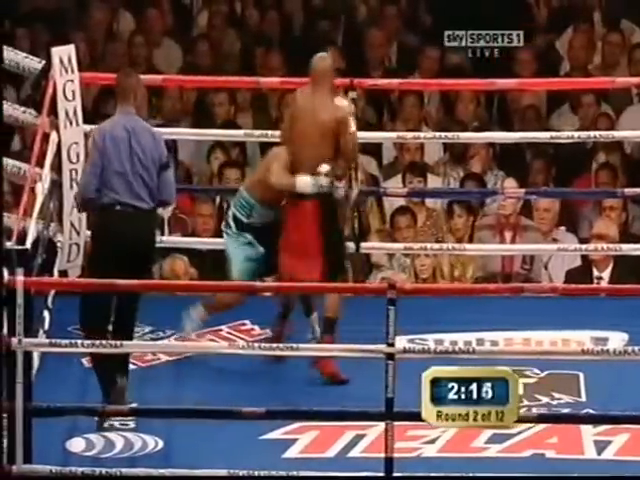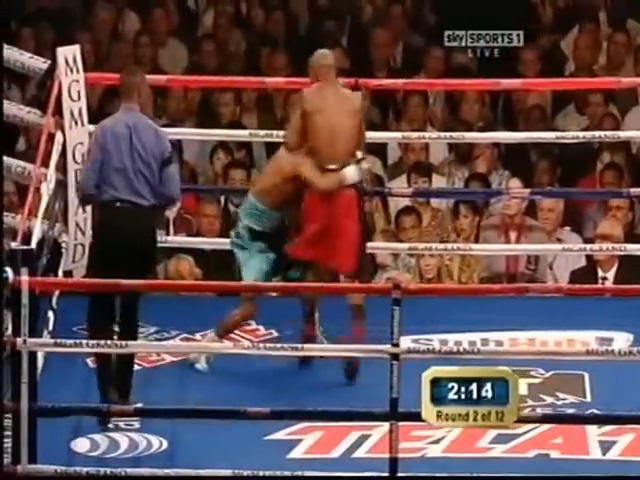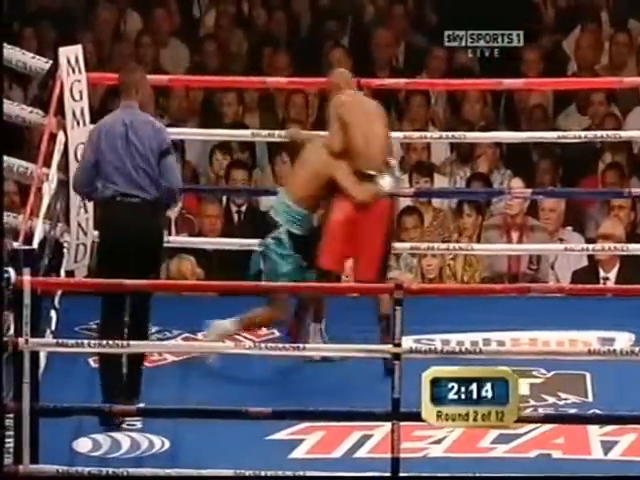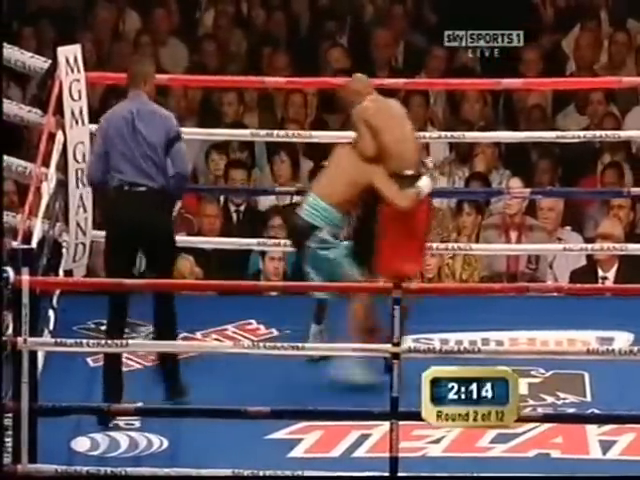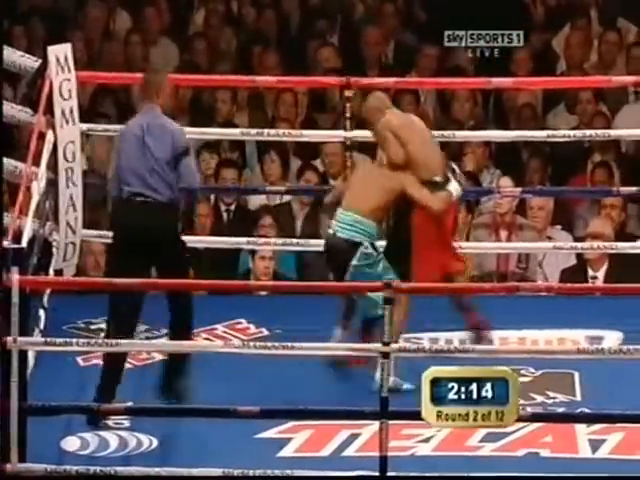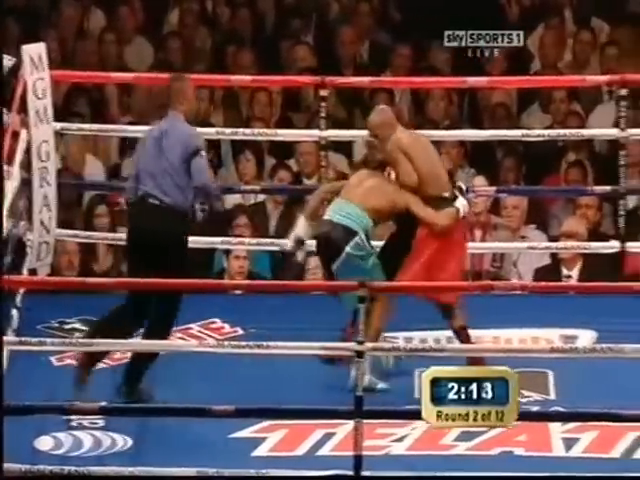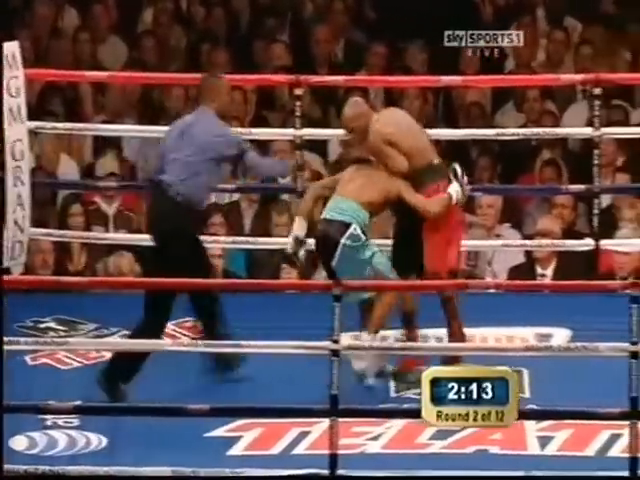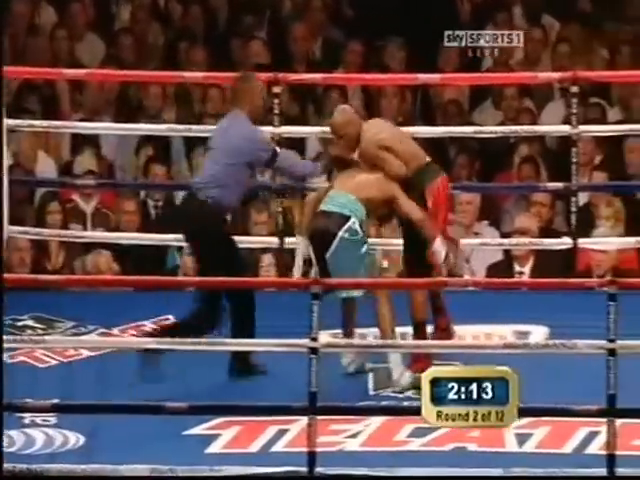
dt=0.2s
person 1, frame 1
left shoulder: (103, 133)
right shoulder: (153, 137)
left elbow: (87, 191)
right elbow: (167, 196)
left wrist: (88, 206)
left hip: (110, 224)
right hip: (143, 227)
left knee: (94, 312)
right knee: (126, 313)
left ankle: (112, 383)
right ankle: (117, 382)
person 1, frame 2
left shoulder: (104, 130)
right shoulder: (157, 133)
left elbow: (86, 187)
right elbow: (172, 193)
left wrist: (95, 200)
left hip: (111, 222)
right hip: (143, 225)
left knee: (101, 312)
right knee: (130, 311)
left ankle: (110, 390)
right ankle: (122, 392)
person 1, frame 3
left shoulder: (102, 128)
right shoulder: (156, 129)
left elbow: (81, 183)
right elbow: (173, 185)
left hip: (114, 219)
right hip: (147, 221)
left knee: (112, 313)
right knee: (140, 308)
left ankle: (114, 401)
right ankle: (130, 392)
person 1, frame 4
left shoulder: (109, 120)
right shoulder: (164, 118)
left elbow: (95, 176)
right elbow: (182, 171)
right wrist: (169, 197)
left hip: (120, 208)
right hip: (155, 208)
left knee: (118, 304)
right knee: (164, 298)
left ankle: (112, 399)
right ankle: (171, 382)
person 1, frame 5
left shoulder: (126, 132)
right shoulder: (173, 131)
left elbow: (115, 185)
right elbow: (191, 184)
right wrist: (181, 211)
left hip: (128, 216)
right hip: (162, 219)
left knee: (122, 311)
right knee: (180, 302)
left ankle: (104, 399)
right ankle: (171, 381)
person 1, frame 6
left shoulder: (149, 136)
right shoulder: (189, 135)
left elbow: (132, 189)
right elbow: (204, 184)
right wrist: (215, 198)
left hip: (140, 218)
right hip: (169, 224)
left knee: (138, 302)
right knee: (166, 305)
left ankle: (90, 353)
right ankle: (132, 380)
person 1, frame 7
left shoulder: (179, 126)
right shoulder: (221, 133)
left elbow: (157, 171)
right elbow: (257, 166)
right wrist: (290, 167)
left hip: (161, 206)
right hip: (180, 215)
left knee: (202, 280)
right knee: (161, 302)
left ankle: (221, 352)
right ankle: (116, 372)
person 1, frame 8
left shoulder: (226, 128)
right shoulder: (249, 136)
right elbow: (291, 167)
right wrist: (325, 168)
left hip: (196, 209)
right hip: (205, 217)
left knee: (239, 284)
right knee: (210, 307)
left ankle: (241, 359)
right ankle: (161, 339)
person 2, frame 1
left shoulder: (297, 100)
right shoulder: (339, 112)
left elbow: (286, 138)
right elbow: (349, 157)
left hip: (296, 193)
right hip: (321, 195)
left knee: (296, 270)
right knee: (334, 277)
right ankle: (324, 353)
person 2, frame 2
left shoulder: (306, 98)
right shoulder: (355, 100)
left elbow: (291, 143)
right elbow: (360, 146)
right hip: (349, 186)
left knee: (317, 265)
right knee: (354, 270)
left ankle: (308, 332)
right ankle: (355, 337)
person 2, frame 3
left shoulder: (339, 104)
right shoulder: (376, 108)
left elbow: (336, 147)
right elbow: (383, 150)
right hip: (382, 192)
left knee: (327, 268)
right knee: (376, 275)
right ankle: (387, 346)
person 2, frame 4
left shoulder: (361, 111)
right shoulder: (396, 106)
left elbow: (368, 151)
right elbow: (409, 148)
left wrist: (358, 143)
right hip: (417, 187)
left knee: (367, 267)
right knee: (405, 270)
left ankle: (371, 334)
person 2, frame 5
left shoulder: (385, 123)
right shoulder: (413, 120)
right elbow: (422, 155)
right hip: (444, 192)
left knee: (402, 275)
right knee: (442, 264)
right ankle: (471, 318)
person 2, frame 6
left shoulder: (392, 145)
right shoulder: (416, 137)
left elbow: (410, 180)
right elbow: (427, 176)
left wrist: (392, 176)
right hip: (448, 211)
left knee: (384, 278)
right knee: (443, 292)
person 2, frame 7
left shoulder: (374, 137)
right shoulder: (394, 113)
left elbow: (402, 167)
right elbow: (420, 141)
left hip: (426, 187)
right hip: (442, 180)
left knee: (405, 268)
right knee: (439, 267)
left ankle: (411, 341)
right ankle: (455, 333)
person 2, frame 8
left shoulder: (367, 145)
right shoulder: (377, 125)
left elbow: (399, 171)
left hip: (423, 188)
right hip: (433, 181)
left knee: (416, 271)
right knee: (424, 264)
left ankle: (421, 351)
right ankle: (441, 323)
person 3, frame 1
left shoulder: (291, 158)
right shoulder: (281, 156)
right elbow: (276, 181)
right wrist: (311, 183)
left hip: (267, 221)
right hip: (242, 224)
right knee: (237, 294)
right ankle: (199, 314)
person 3, frame 2
left shoulder: (292, 153)
right shoulder: (299, 159)
right elbow: (323, 184)
right wrist: (354, 172)
left hip: (273, 225)
right hip: (253, 232)
right knee: (250, 307)
person 3, frame 3
left shoulder: (315, 147)
right shoulder: (336, 164)
right elbow: (360, 196)
right wrist: (385, 184)
left hip: (293, 229)
right hip: (284, 233)
right knee: (277, 313)
right ankle: (222, 329)
person 3, frame 4
left shoulder: (343, 151)
right shoulder: (375, 170)
right elbow: (404, 203)
right wrist: (425, 184)
left hip: (307, 224)
right hip: (317, 232)
left knee: (331, 286)
right knee: (361, 290)
right ankle: (352, 361)
person 3, frame 5
left shoulder: (362, 168)
right shoulder: (403, 177)
left elbow: (331, 198)
right elbow: (436, 205)
right wrist: (453, 188)
left hip: (335, 242)
right hip: (356, 247)
left knee: (364, 295)
right ankle: (384, 374)
person 3, frame 6
left shoulder: (364, 174)
right shoulder: (404, 196)
left elbow: (321, 193)
right elbow: (440, 222)
left wrist: (301, 230)
right wrist: (461, 205)
left hip: (326, 231)
right hip: (348, 236)
right knee: (382, 296)
person 3, frame 7
left shoulder: (355, 169)
right shoulder: (395, 183)
left elbow: (315, 190)
right elbow: (432, 209)
left wrist: (299, 228)
right wrist: (455, 190)
left hip: (323, 232)
right hip: (346, 232)
left knee: (368, 290)
right knee: (392, 287)
left ankle: (369, 357)
right ankle: (365, 355)
person 3, frame 8
left shoulder: (347, 175)
right shoulder: (388, 185)
left elbow: (312, 200)
right elbow: (418, 217)
left wrist: (305, 241)
right wrist: (439, 245)
left hip: (319, 225)
right hip: (343, 225)
left knee: (351, 290)
right knee: (380, 290)
left ankle: (350, 358)
right ankle: (397, 370)
